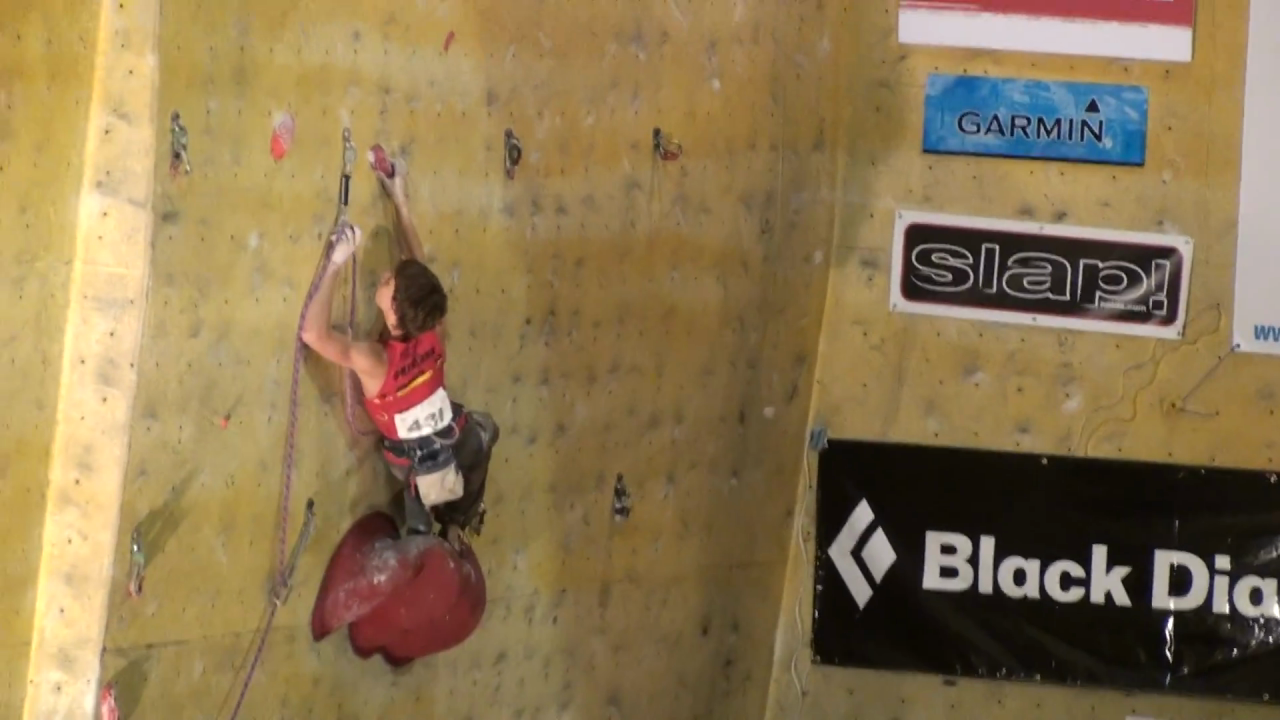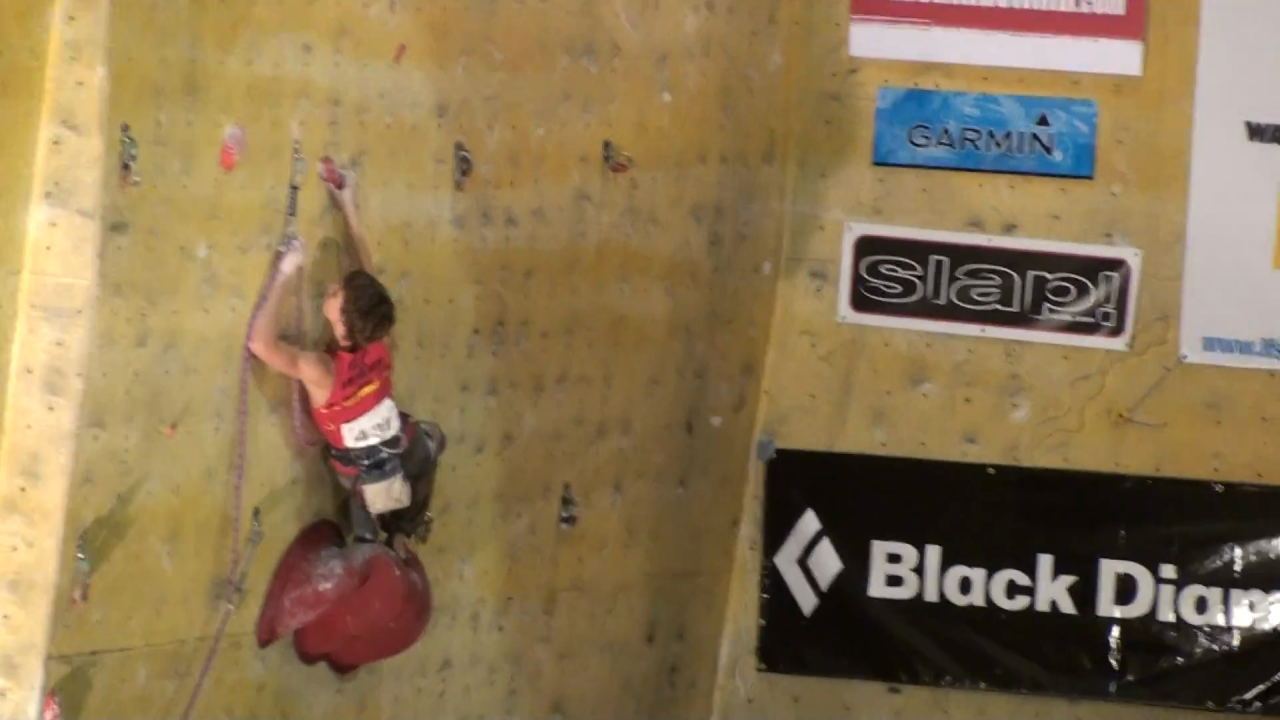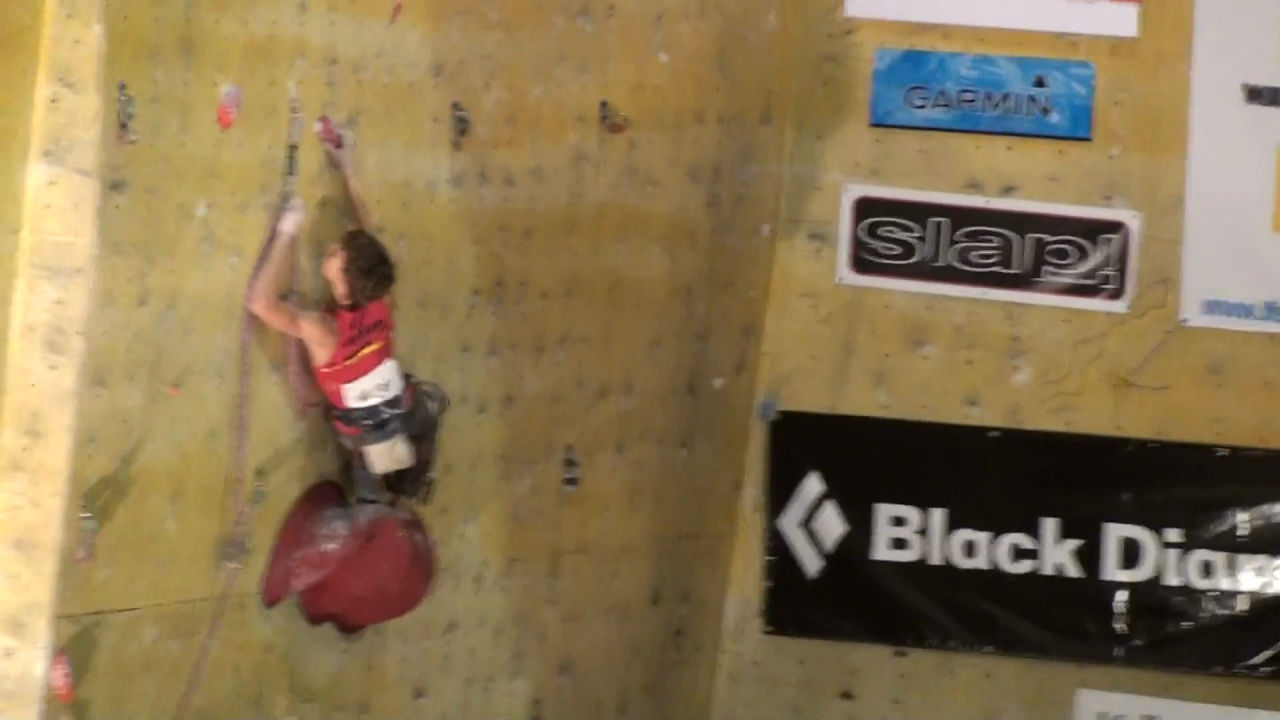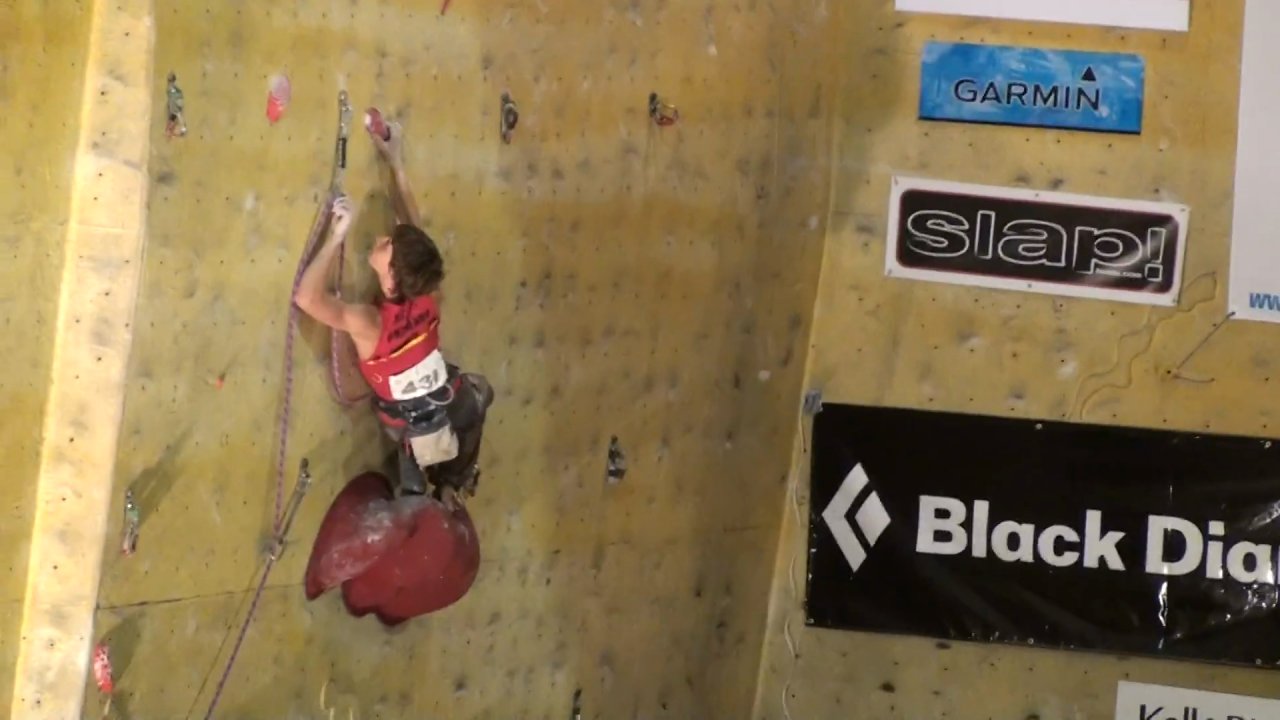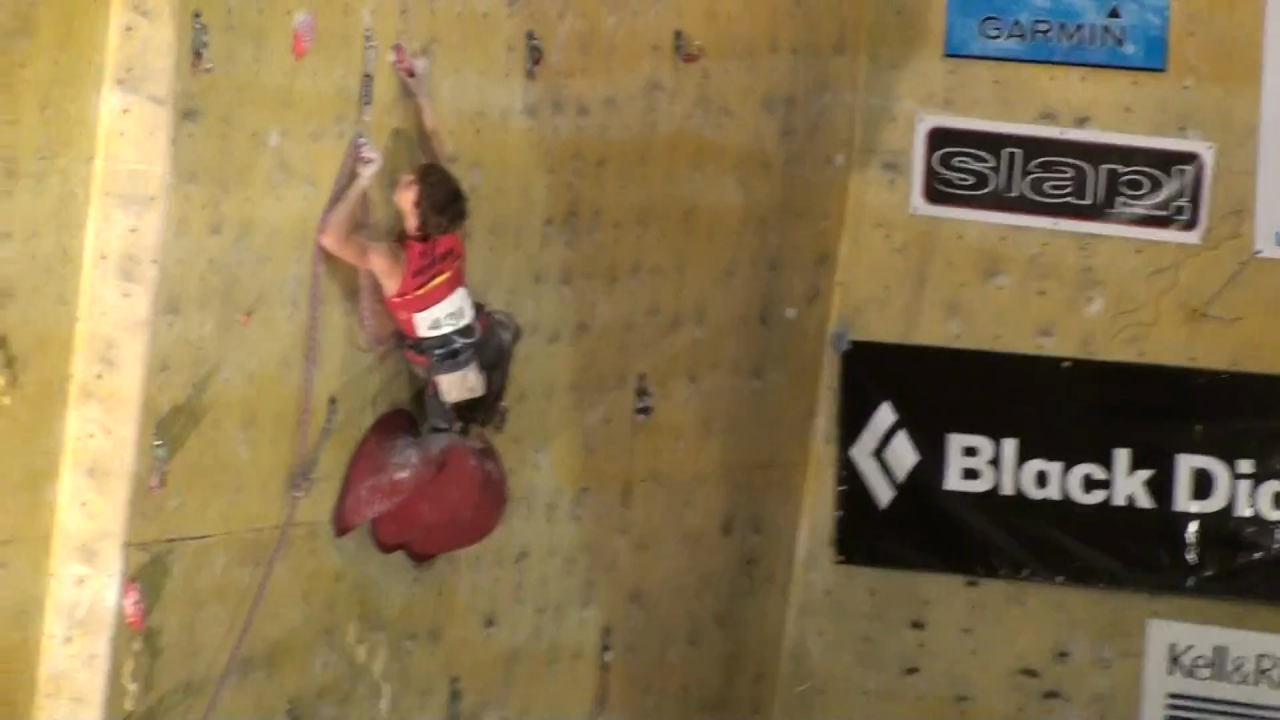
dt=0.2s
person 1, frame 1
left shoulder: (374, 361)
right shoulder: (432, 331)
left elbow: (312, 332)
right elbow: (417, 264)
left wrist: (336, 263)
right wrist: (399, 198)
left hip: (420, 470)
right hip: (460, 447)
right knee: (485, 426)
right ankle: (459, 521)
person 1, frame 2
left shoulder: (321, 371)
right shoulder: (379, 342)
left elbow: (260, 342)
right elbow: (365, 275)
left wrist: (284, 274)
right wrist: (348, 209)
left hip: (367, 479)
right hip: (407, 456)
right knee: (431, 436)
right ankle: (405, 529)
person 1, frame 3
left shoulder: (322, 330)
right shoulder: (380, 302)
left elbow: (261, 303)
right elbow: (366, 234)
left wrist: (286, 235)
right wrist: (346, 170)
left hip: (368, 439)
right hip: (408, 417)
right knee: (433, 397)
right ankle: (407, 489)
person 1, frame 4
left shoulder: (368, 323)
right shoulder: (427, 295)
left elbow: (306, 297)
right elbow: (413, 227)
left wrist: (337, 235)
right wrist: (395, 162)
left hip: (415, 431)
right hip: (456, 409)
right knee: (480, 389)
right ankle: (454, 482)
person 1, frame 5
left shoulder: (391, 261)
right shoulder: (452, 234)
left elbow: (330, 238)
right elbow: (438, 165)
left wrist: (362, 181)
right wrist: (421, 100)
left hip: (442, 366)
right hip: (482, 346)
right knee: (505, 327)
right ankle: (481, 416)
